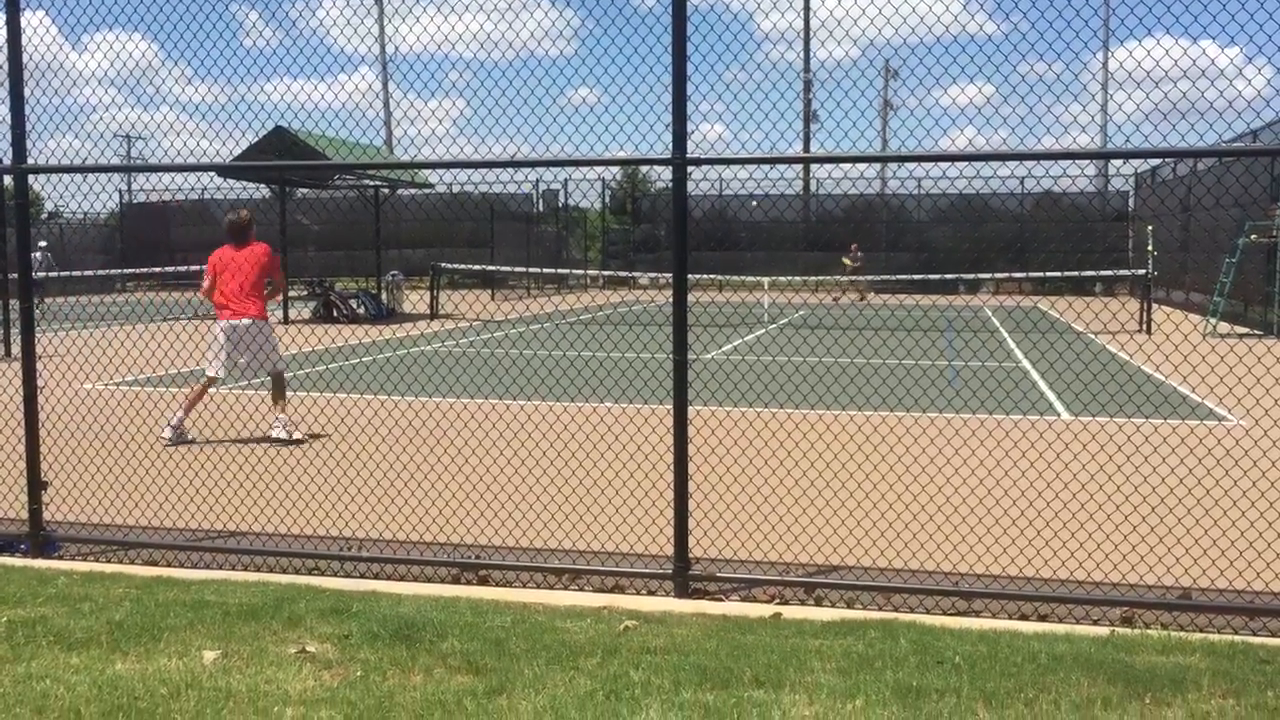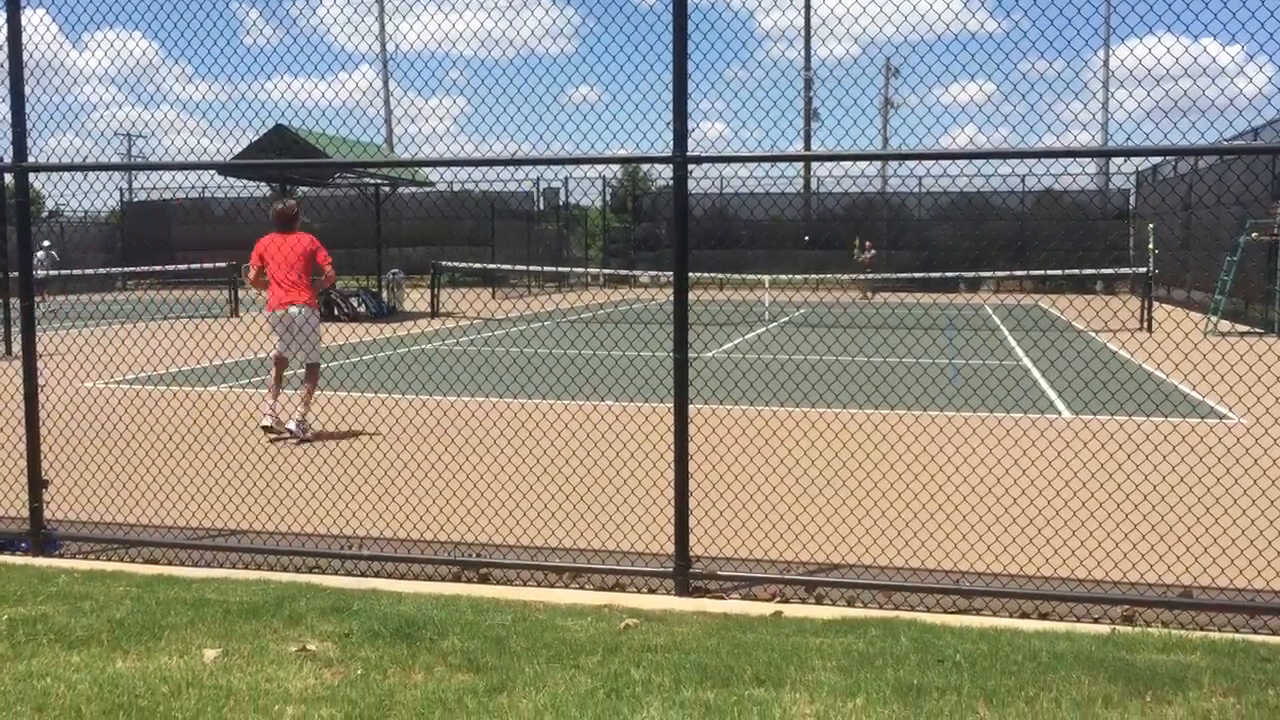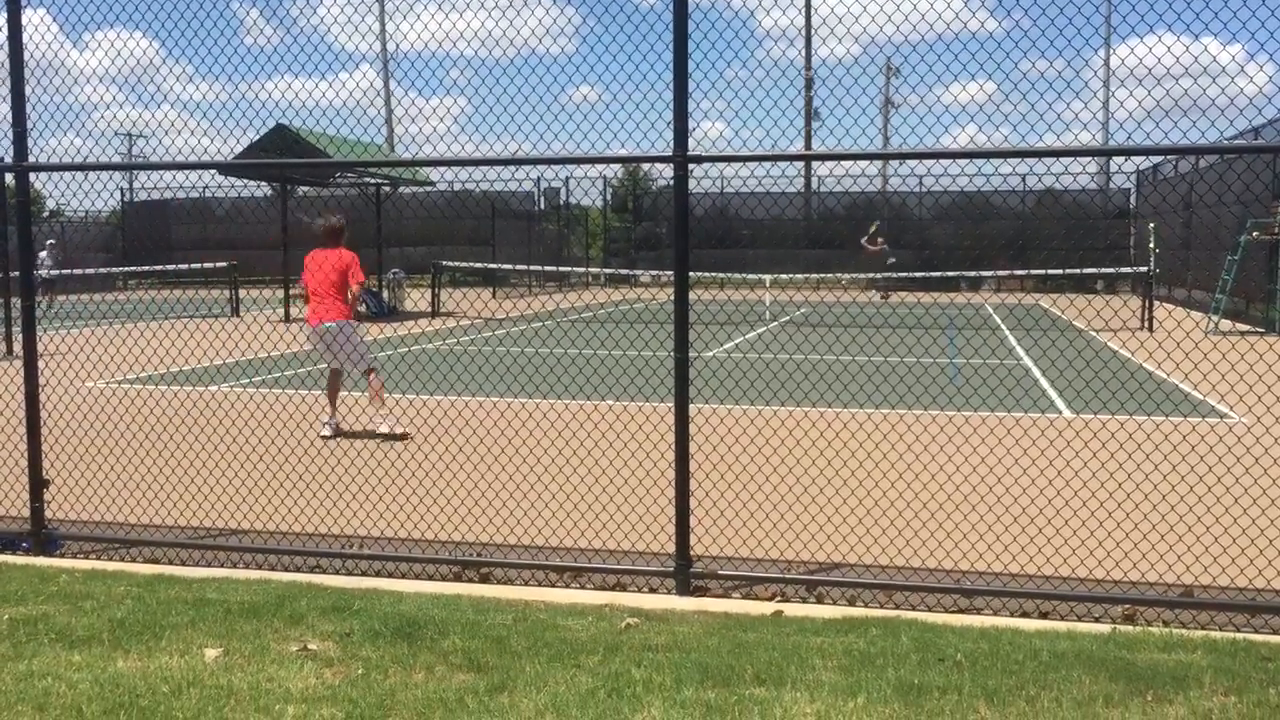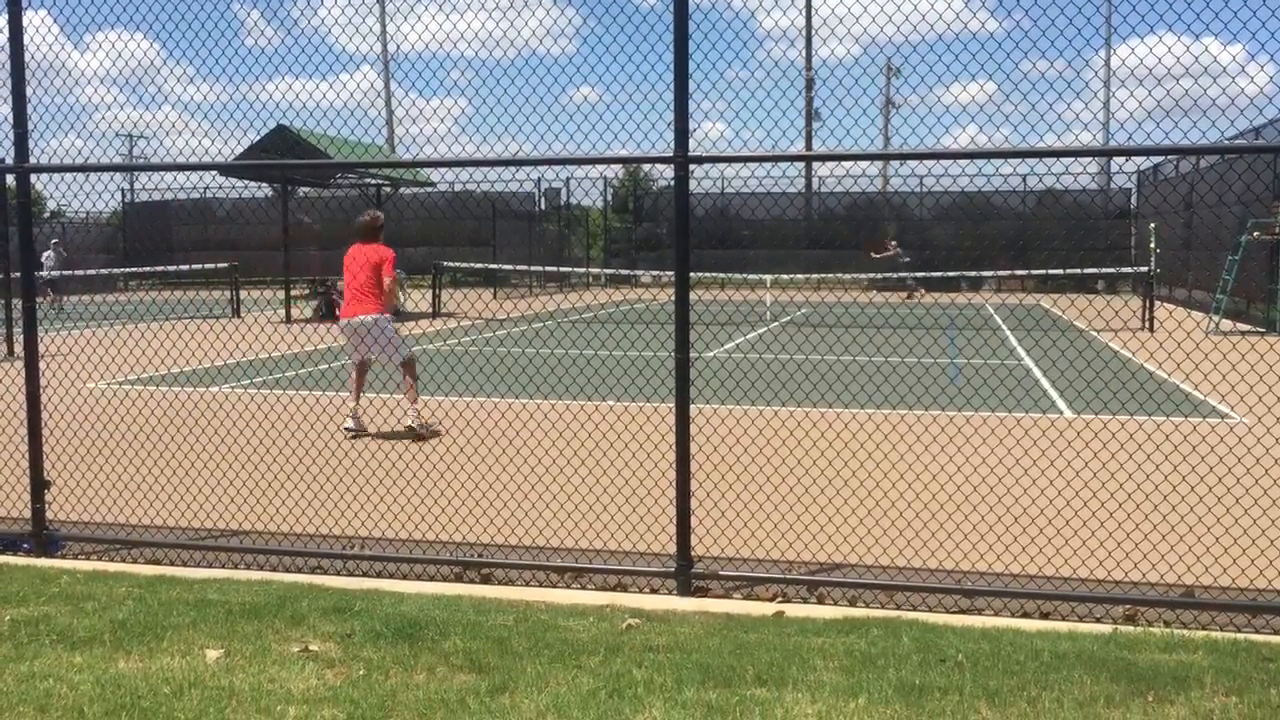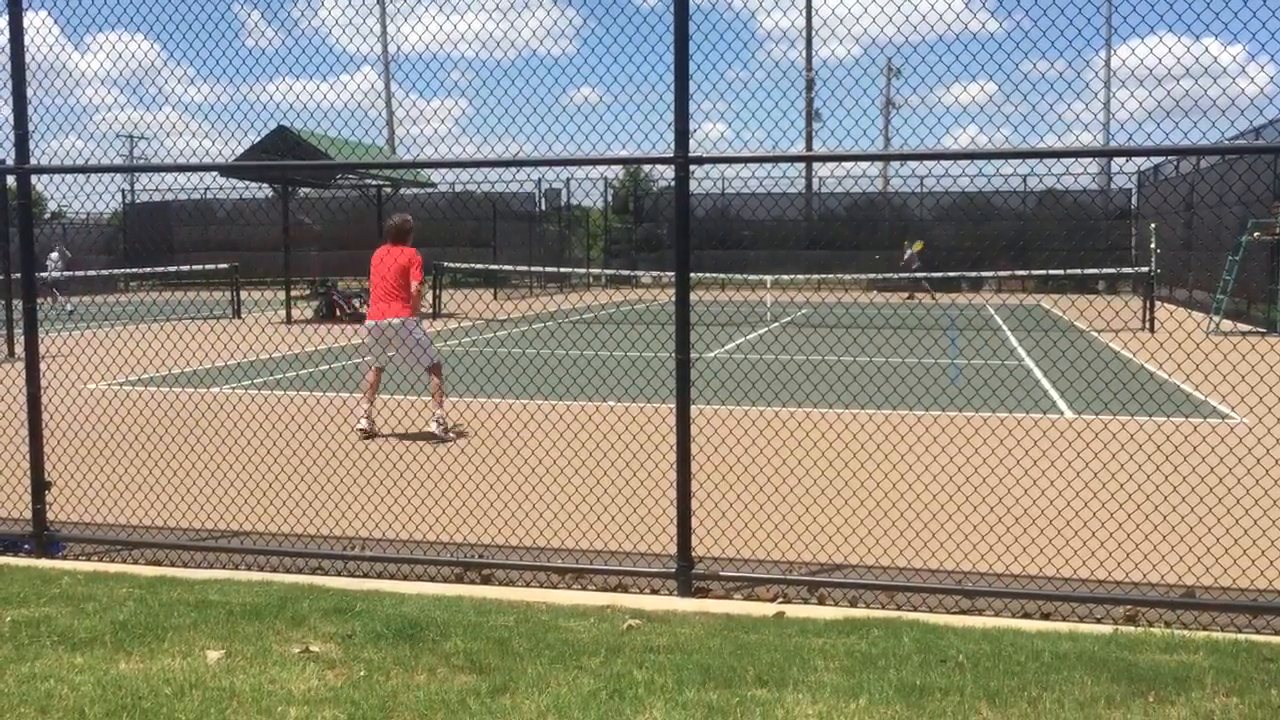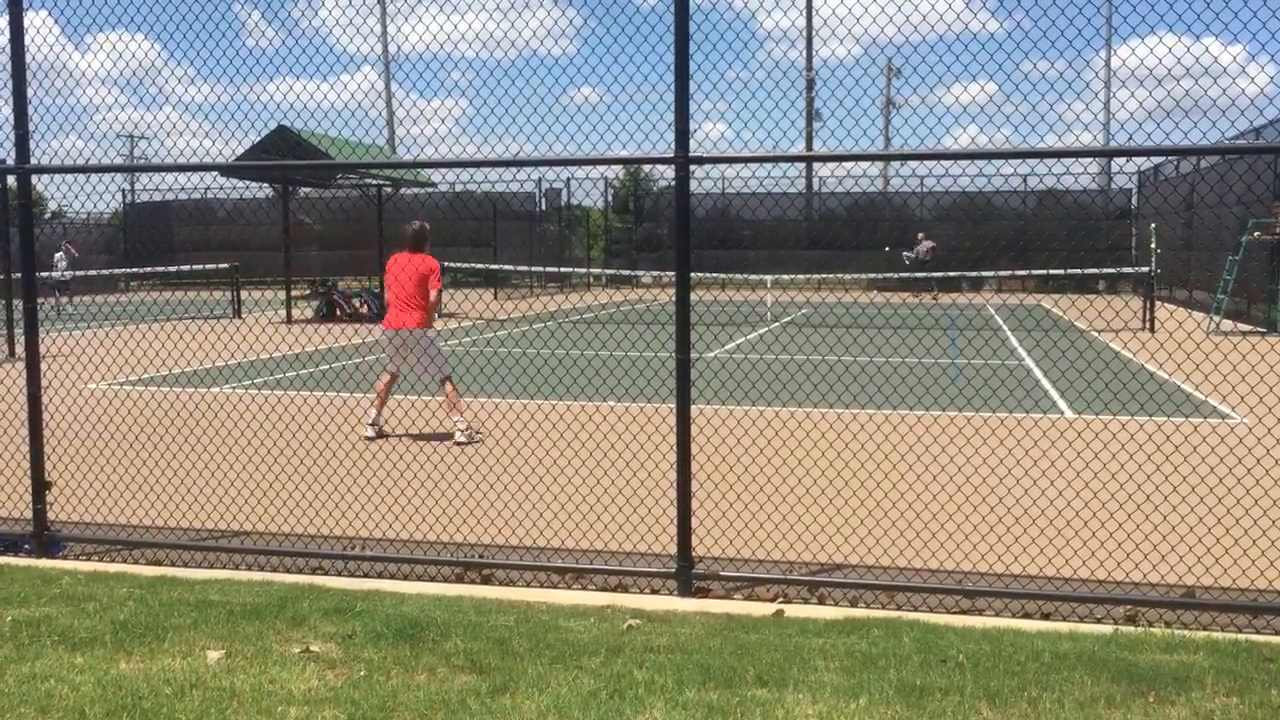
dt=0.2s
person 1, frame 1
left shoulder: (217, 256)
right shoulder: (264, 251)
left elbow: (206, 291)
right elbow: (280, 286)
left hip: (225, 322)
right hip: (255, 320)
left knee: (210, 378)
right knee: (277, 372)
left ankle: (175, 426)
right ankle: (280, 425)
person 1, frame 2
left shoulder: (264, 243)
right shoulder: (309, 240)
left elbow: (253, 279)
right elbow: (330, 274)
left hip: (277, 309)
right hip: (304, 308)
left knee: (280, 362)
right knee: (312, 366)
left ankle: (269, 414)
right ankle: (298, 421)
person 1, frame 3
left shoulder: (311, 258)
right shoulder: (348, 257)
left elbow: (305, 293)
right elbow: (356, 291)
left hip: (314, 325)
right hip: (339, 322)
left knee: (336, 368)
right knee: (370, 370)
left ankle: (330, 422)
right ankle: (383, 421)
person 1, frame 4
left shoulder: (351, 252)
right shoulder: (385, 252)
right elbow: (388, 286)
right wrist: (388, 308)
left hip: (347, 318)
right hip: (373, 316)
left knee: (360, 363)
right knee: (407, 361)
left ankle: (353, 417)
right ankle: (413, 417)
person 1, frame 5
left shoulder: (377, 254)
right shoulder: (412, 255)
right elbow: (416, 290)
right wrist: (414, 313)
left hip: (374, 320)
right hip: (402, 319)
left knee: (375, 366)
right knee: (434, 366)
left ankle: (365, 419)
right ankle: (438, 421)
person 1, frame 6
left shoulder: (392, 261)
right shoulder: (431, 263)
left elbow: (388, 296)
right elbow: (433, 299)
right wrist: (429, 322)
left hip: (391, 328)
right hip: (418, 329)
left knee: (390, 371)
right knee: (445, 378)
left ankle: (373, 424)
right ankle: (462, 429)
